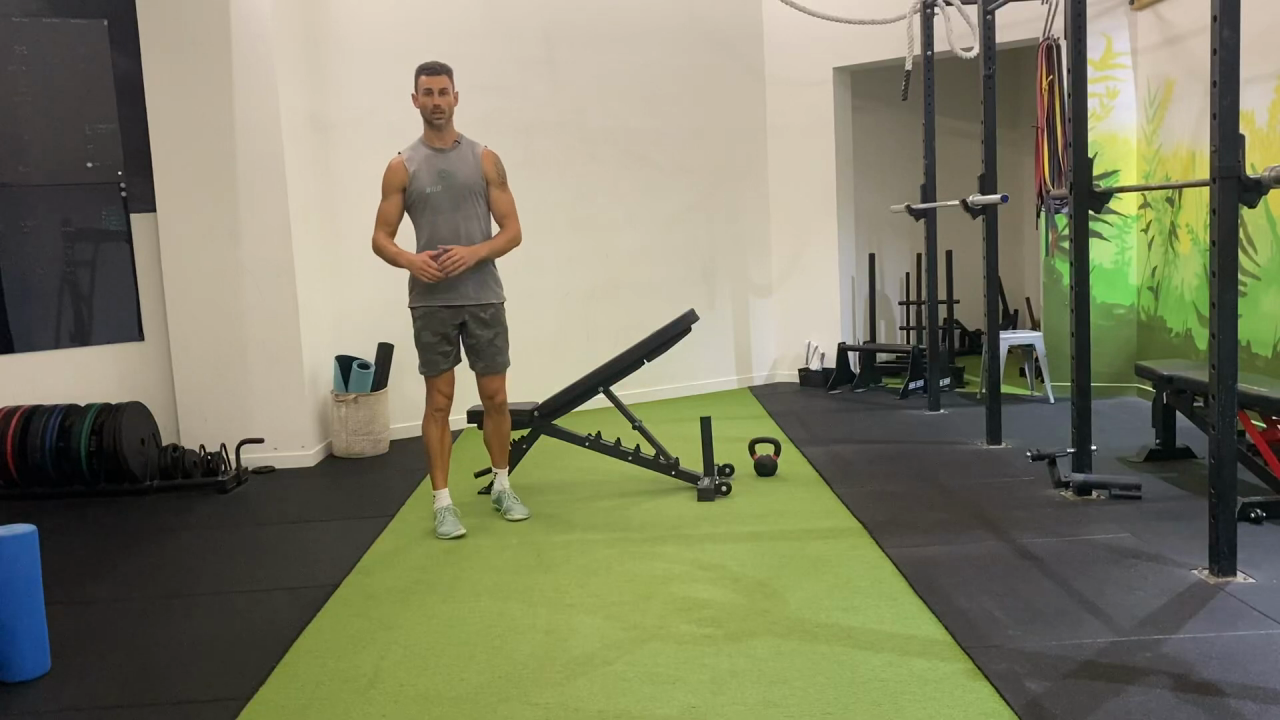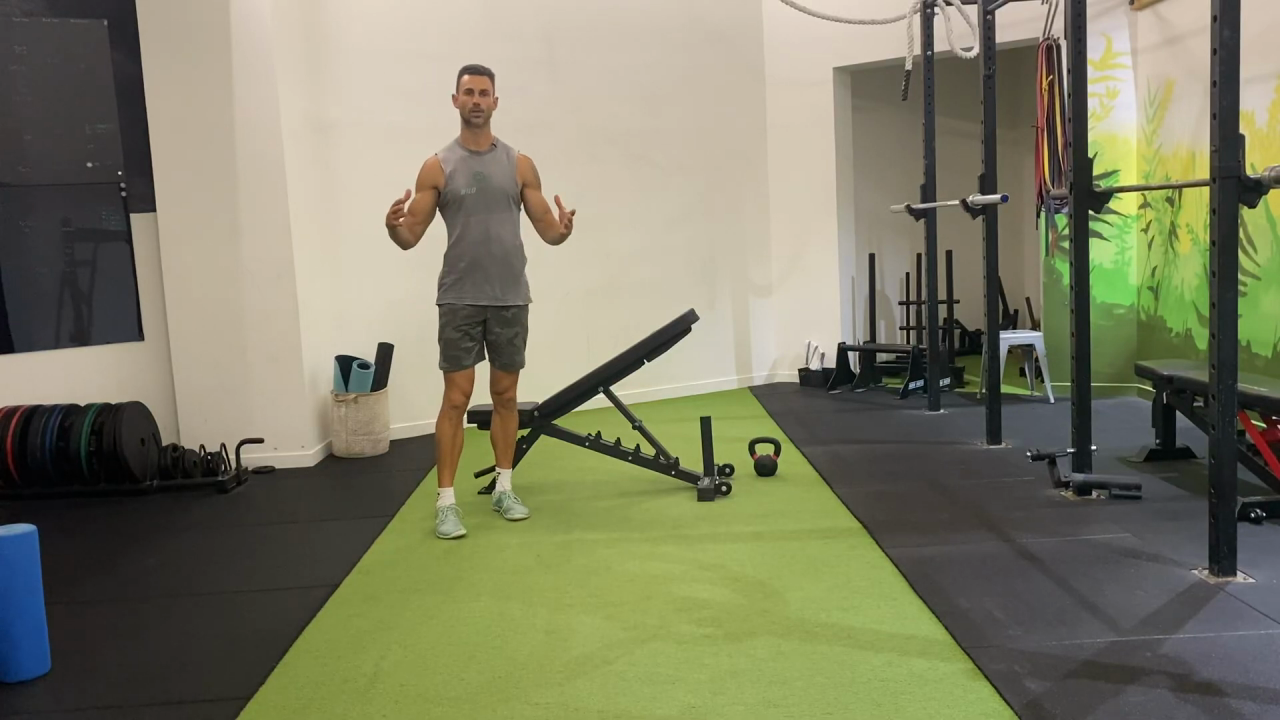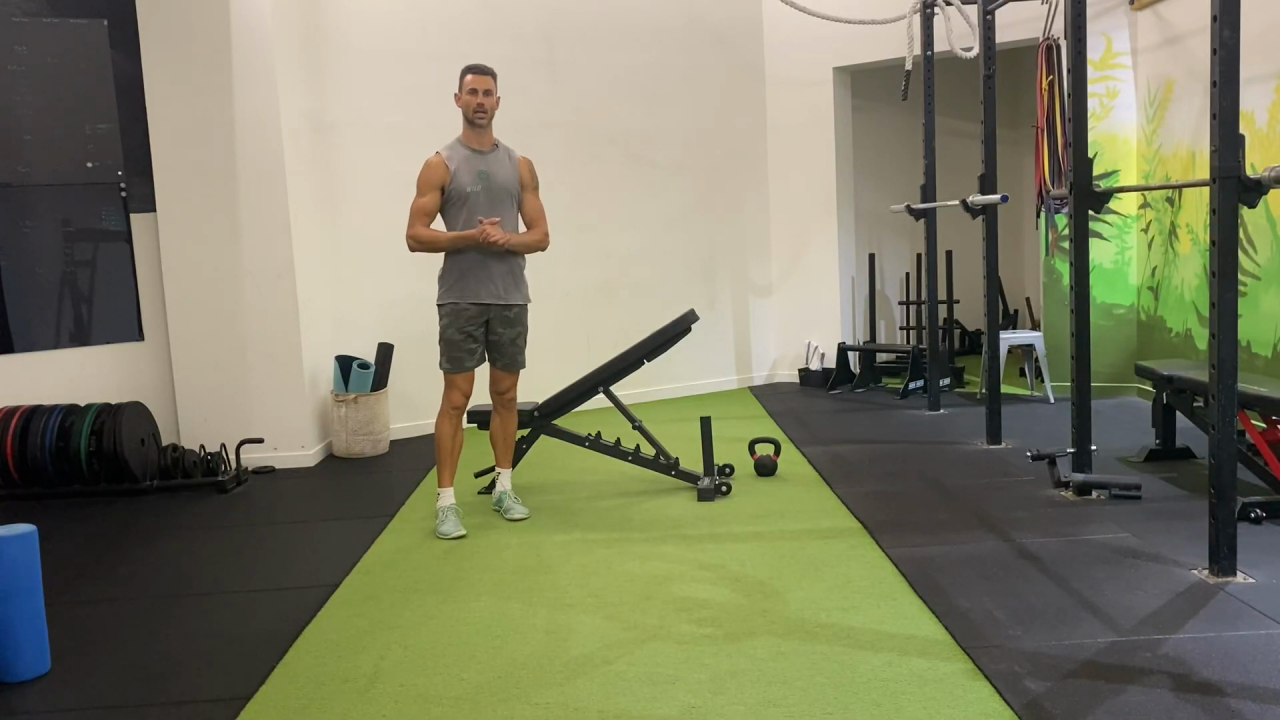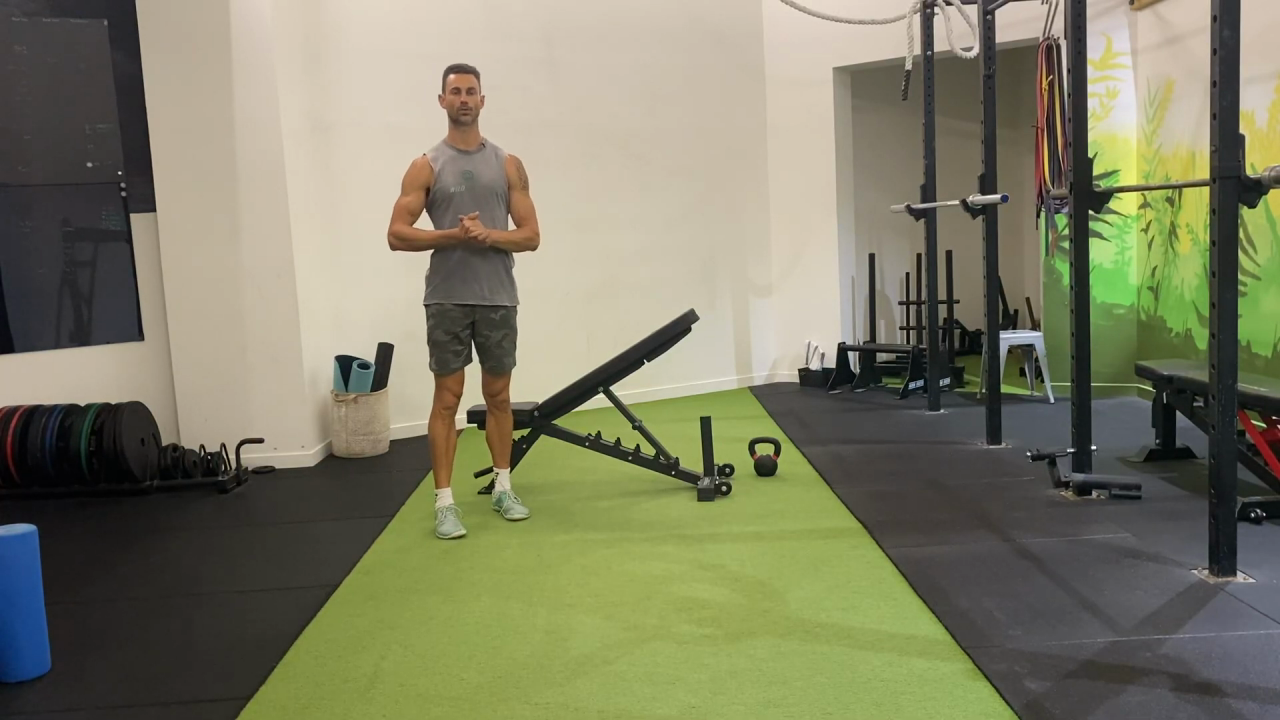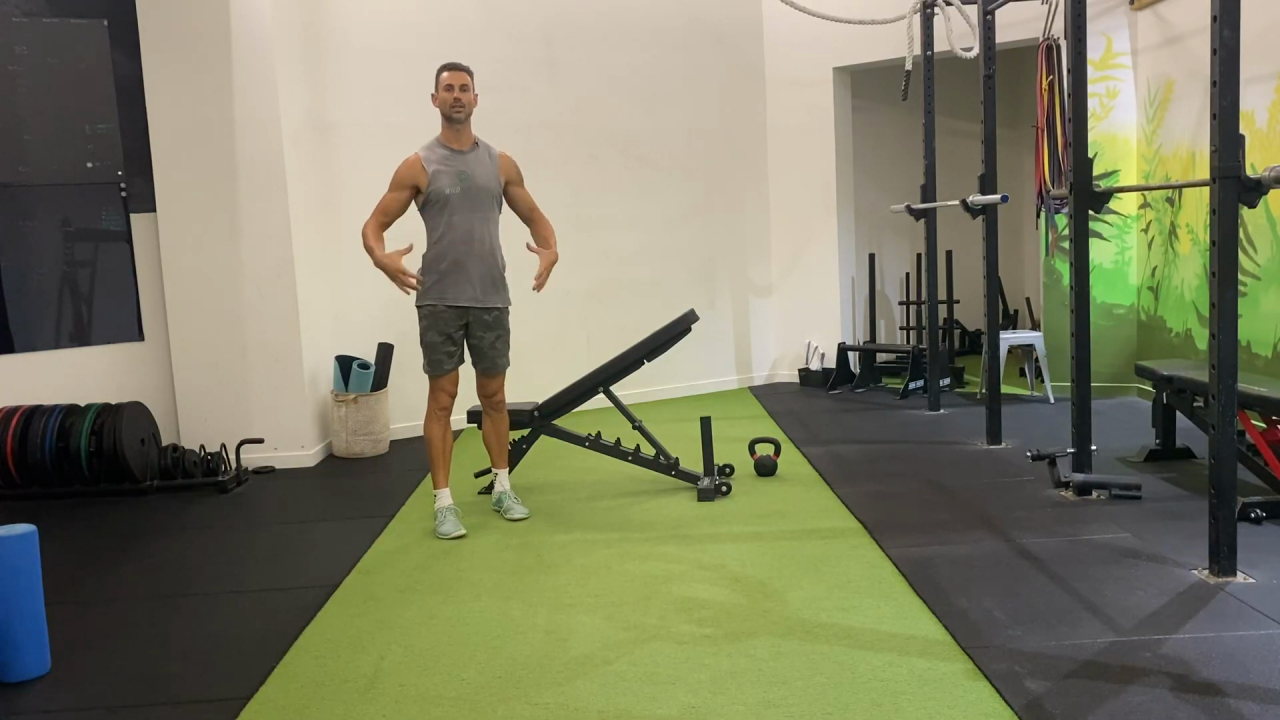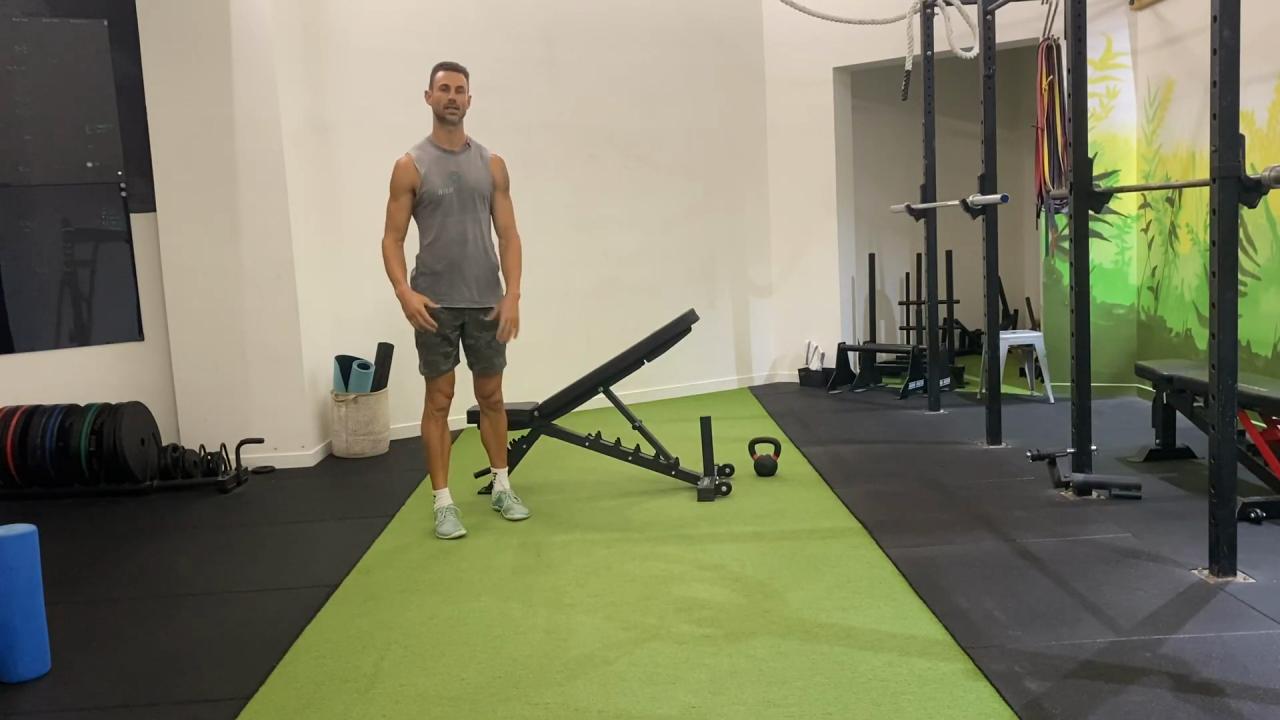
dt=0.7s
person 1, frame 1
left shoulder: (485, 159)
right shoulder: (403, 167)
left elbow: (512, 231)
right elbow: (380, 238)
left wrist: (476, 251)
right wrist: (408, 259)
left hip: (484, 298)
right hip: (432, 301)
left knee: (495, 397)
right knee: (439, 401)
left ankle: (502, 486)
right ankle: (442, 501)
person 1, frame 2
left shoulder: (519, 164)
right shoulder: (437, 167)
left elbow: (546, 230)
right elbow: (410, 237)
left wrist: (564, 230)
right wrist: (393, 226)
left hip: (510, 298)
right hip: (459, 299)
left knee: (505, 395)
right knee: (456, 399)
left ankle: (503, 487)
right ankle: (446, 501)
person 1, frame 3
left shoulder: (520, 165)
right shoulder: (440, 165)
left elbow: (541, 235)
right elbow: (416, 236)
left wrist: (506, 239)
right wrist: (472, 236)
left hip: (511, 297)
right hip: (461, 298)
left knee: (505, 394)
right knee: (456, 398)
left ankle: (503, 487)
right ankle: (446, 501)
person 1, frame 4
left shoulder: (508, 164)
right shoulder: (426, 166)
left elbow: (531, 236)
right elbow: (397, 235)
left wrist: (488, 234)
right wrist: (455, 234)
left hip: (498, 298)
right hip: (447, 299)
left knee: (498, 394)
right knee: (447, 398)
left ankle: (502, 486)
right ankle: (445, 501)
person 1, frame 5
left shoulder: (500, 163)
right shoulder: (418, 165)
left elbow: (534, 216)
right elbow: (374, 224)
left wrist: (550, 250)
right wrist: (383, 259)
left hip: (490, 298)
right hip: (439, 300)
left knee: (493, 395)
right knee: (442, 399)
left ankle: (502, 486)
right ankle: (443, 501)
person 1, frame 6
left shoulder: (491, 164)
right shoulder: (410, 166)
left elbow: (507, 234)
right elbow: (392, 238)
left wrist: (511, 295)
right wrist: (405, 292)
left hip: (485, 300)
right hip: (434, 302)
left knee: (491, 395)
right knee: (438, 399)
left ankle: (501, 486)
right ankle: (442, 501)
